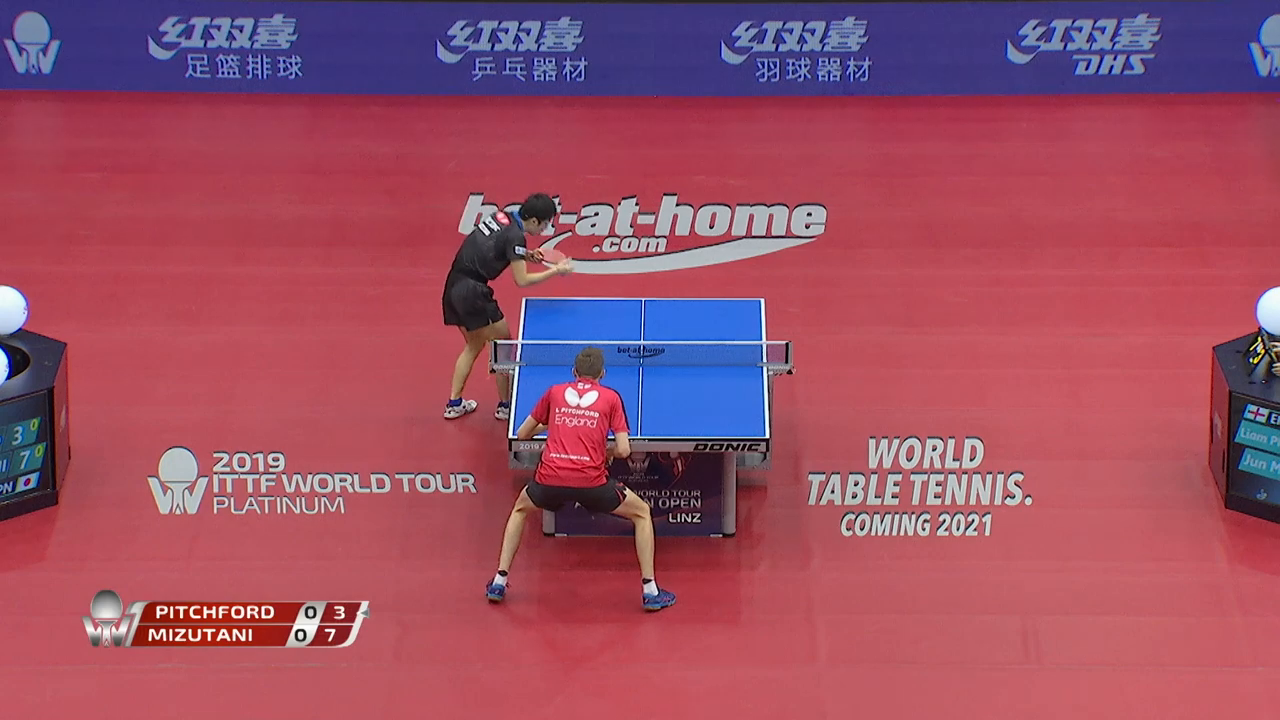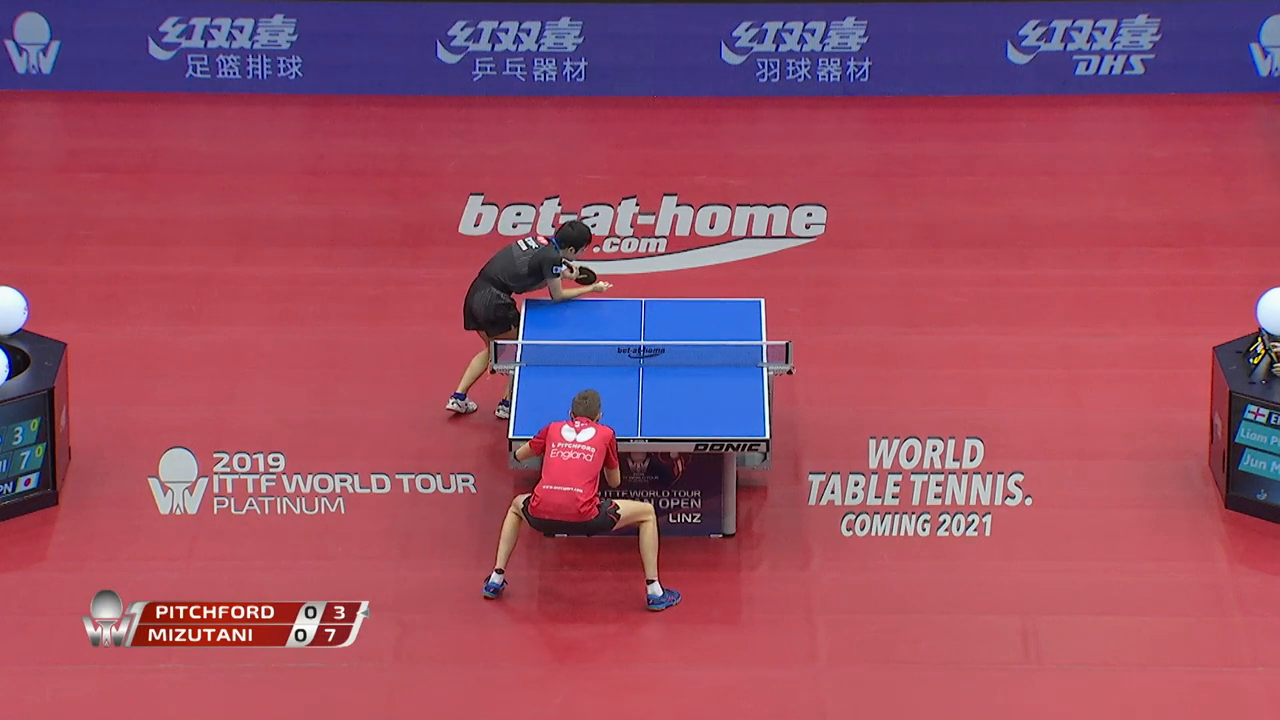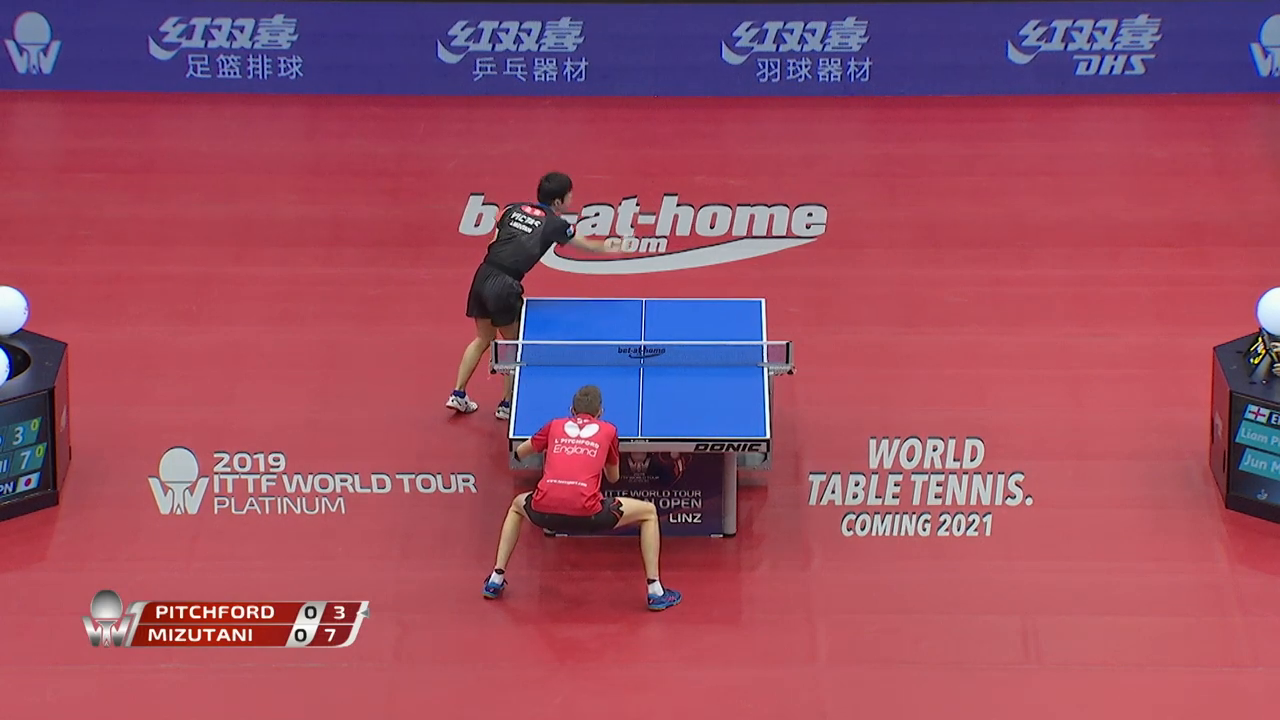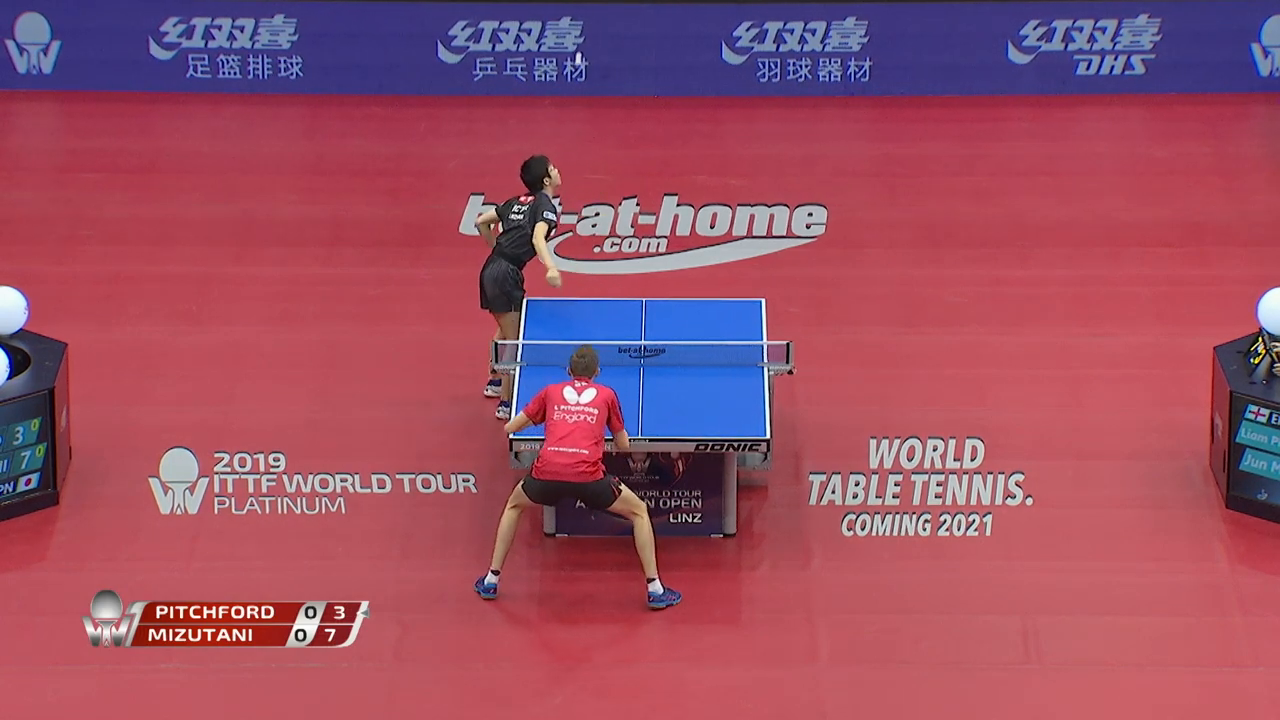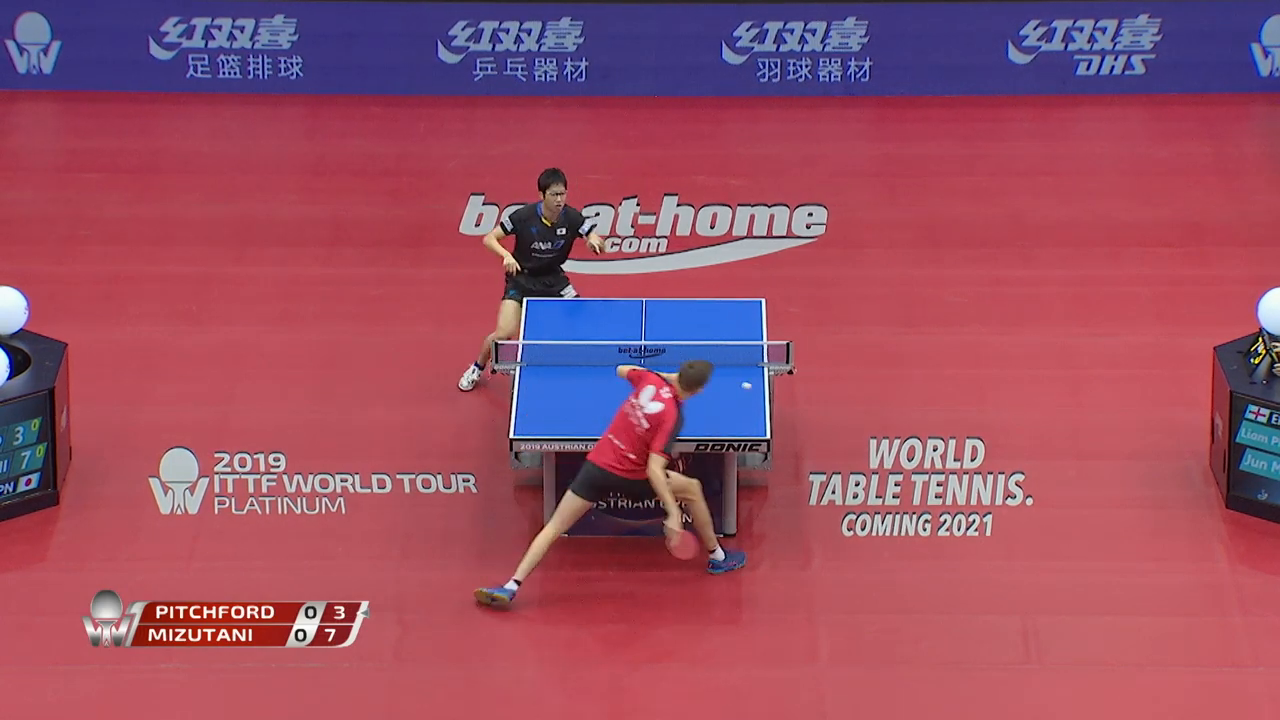
dt=1s
person 1, frame 1
left shoulder: (555, 392)
right shoulder: (611, 397)
left elbow: (522, 434)
right elbow: (623, 450)
left hip: (550, 480)
right hip: (590, 482)
left knee: (520, 509)
right knee: (642, 514)
left ankle: (499, 582)
right ankle: (650, 590)
person 1, frame 2
left shoulder: (553, 428)
right shoulder: (606, 433)
left elbow: (519, 455)
right elbow: (615, 482)
left hip: (541, 514)
right hip: (583, 516)
left knee: (517, 505)
right knee: (647, 514)
left ankle: (496, 579)
right ankle: (654, 592)
person 1, frame 3
left shoulder: (555, 425)
right shoulder: (608, 430)
left elbow: (519, 452)
right elbow: (613, 477)
left hip: (545, 509)
right hip: (586, 512)
left knee: (517, 505)
right knee: (648, 513)
left ankle: (496, 579)
right ankle: (655, 591)
person 1, frame 4
left shoulder: (551, 391)
right shoulder: (607, 395)
left elbow: (509, 428)
right elbow: (624, 446)
left wrist: (533, 419)
right wrist: (617, 435)
left hip: (547, 473)
right hip: (588, 476)
left knee: (513, 506)
right knee: (639, 512)
left ankle: (491, 580)
right ankle: (655, 590)
person 1, frame 5
left shoulder: (649, 378)
right shoulder: (673, 417)
left elbow: (622, 369)
right elbow: (654, 469)
left wrist: (666, 378)
right wrist: (673, 513)
left hip: (598, 464)
right hip: (634, 476)
left knee: (553, 527)
right knee: (693, 490)
left ankle: (510, 587)
right ankle: (717, 556)
person 2, frame 1
left shoulder: (501, 217)
right shoulder: (515, 236)
right elbow: (522, 280)
left wrist: (524, 255)
right wrist: (555, 270)
left hip: (455, 287)
right hip: (472, 291)
left knee: (474, 346)
left ankle: (455, 404)
right ankle: (506, 406)
person 2, frame 2
left shoulder: (538, 242)
right shoulder: (551, 257)
right elbow: (557, 296)
left wrist: (560, 275)
right wrist: (592, 288)
left hip: (475, 294)
right hip: (493, 301)
left knee: (493, 349)
left ankle: (458, 397)
right ankle: (507, 404)
person 2, frame 3
left shoulder: (514, 210)
right shoulder: (555, 225)
left elbow: (495, 242)
right elbow: (586, 246)
right wrist: (608, 248)
left hip: (483, 277)
right hip: (504, 288)
left knee: (483, 340)
left ankle: (458, 396)
right ankle: (507, 405)
person 2, frame 4
left shoulder: (517, 202)
right shoulder: (547, 207)
left elbow: (481, 222)
right elbow: (538, 237)
right wrist: (550, 267)
left hip: (491, 269)
right hip: (505, 274)
left knee: (506, 331)
right knee: (516, 340)
left ankle: (495, 382)
right ankle: (506, 404)
person 2, frame 5
left shoulder: (571, 217)
right shoulder: (523, 216)
left elbow: (594, 238)
right elbow: (489, 238)
left wrist: (595, 243)
right wrist: (506, 256)
left hip: (552, 277)
right hip: (520, 277)
right knee: (504, 333)
right ankle: (477, 368)
